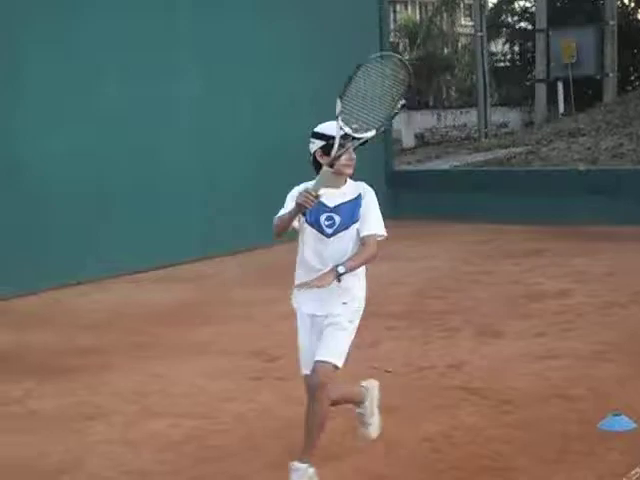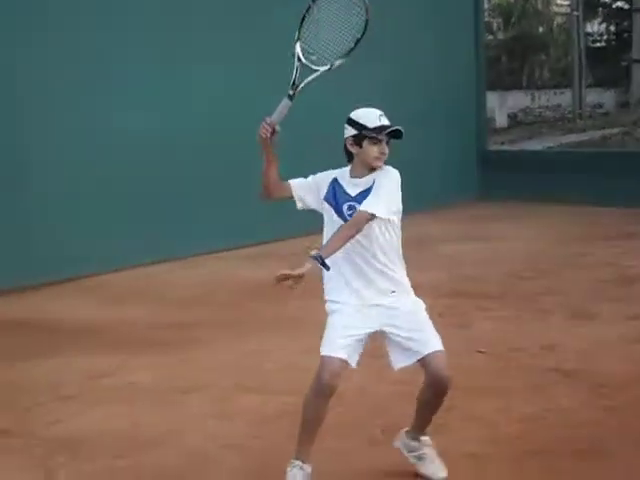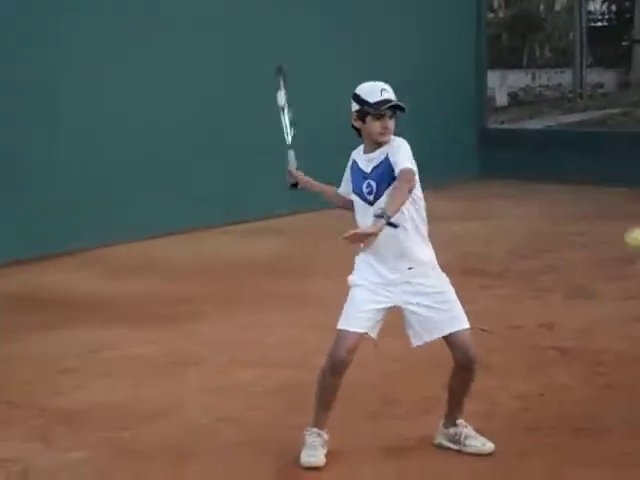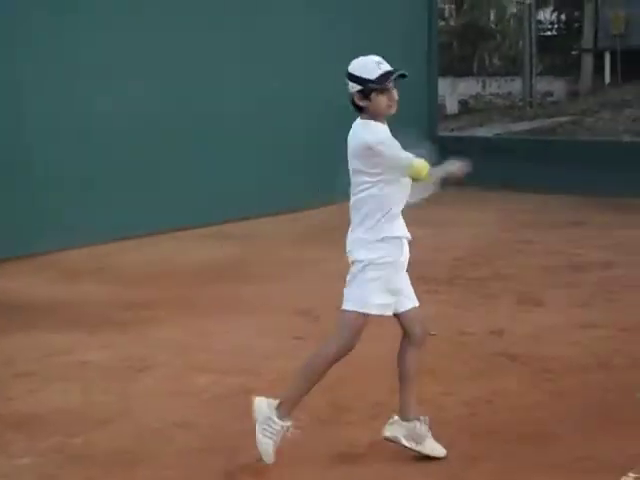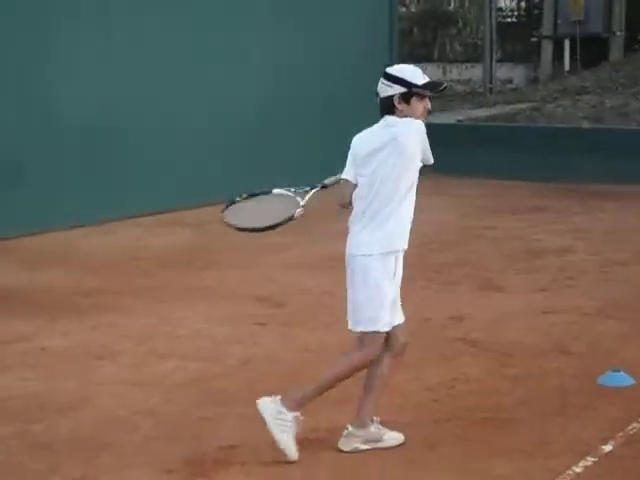
dt=0.4s
person 1, frame 1
left shoulder: (363, 194)
right shoulder: (300, 194)
left elbow: (371, 248)
right elbow: (278, 231)
left wrist: (335, 273)
right wrist: (297, 210)
left hip: (343, 305)
right hip: (308, 305)
left knee: (319, 382)
right knee: (319, 388)
right ankle: (362, 395)
person 1, frame 2
left shoulder: (388, 179)
right shoulder: (328, 183)
left elbow: (354, 225)
right elbow: (272, 192)
left wrist: (313, 262)
right wrist: (269, 151)
left hip: (396, 297)
right hip: (348, 301)
left knee: (439, 376)
right knee: (326, 381)
left ankle: (415, 439)
person 1, frame 3
left shoulder: (398, 149)
right shoulder: (355, 161)
left elbow: (407, 182)
left wrist: (381, 222)
right wrist: (305, 181)
left hip: (420, 272)
right hip: (373, 275)
left knee: (466, 355)
right knee: (339, 356)
left ankle: (452, 427)
right ankle: (316, 433)
person 1, frame 4
left shoulder: (375, 128)
right shoulder: (370, 137)
right elbow: (413, 170)
left wrist: (419, 166)
right wrist: (444, 169)
left hip: (390, 244)
right hip: (376, 247)
left knee: (415, 332)
right knee: (346, 337)
left ankle: (408, 421)
right ankle: (279, 412)
person 1, frame 5
left shoulder: (362, 139)
right shoulder: (413, 131)
left elbow: (346, 199)
left hip: (364, 249)
right hip: (380, 252)
left knee: (394, 342)
right knee: (369, 350)
left ankle: (362, 426)
right ankle: (286, 407)
